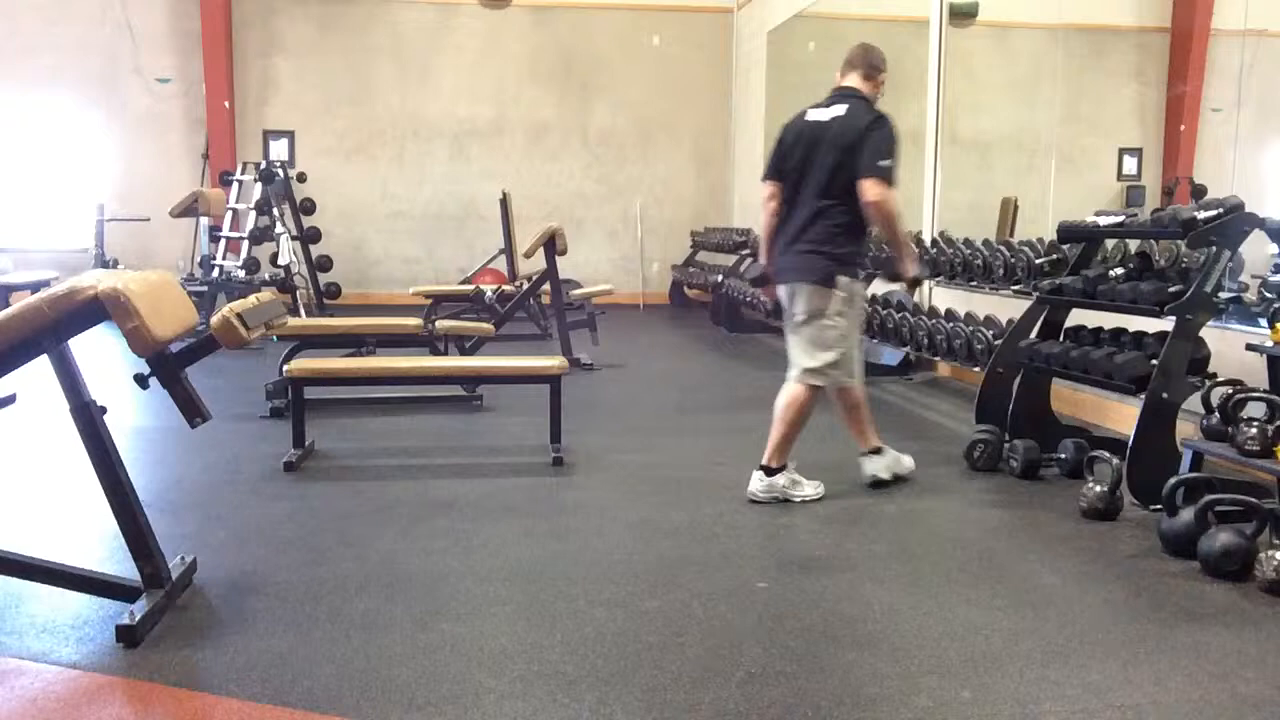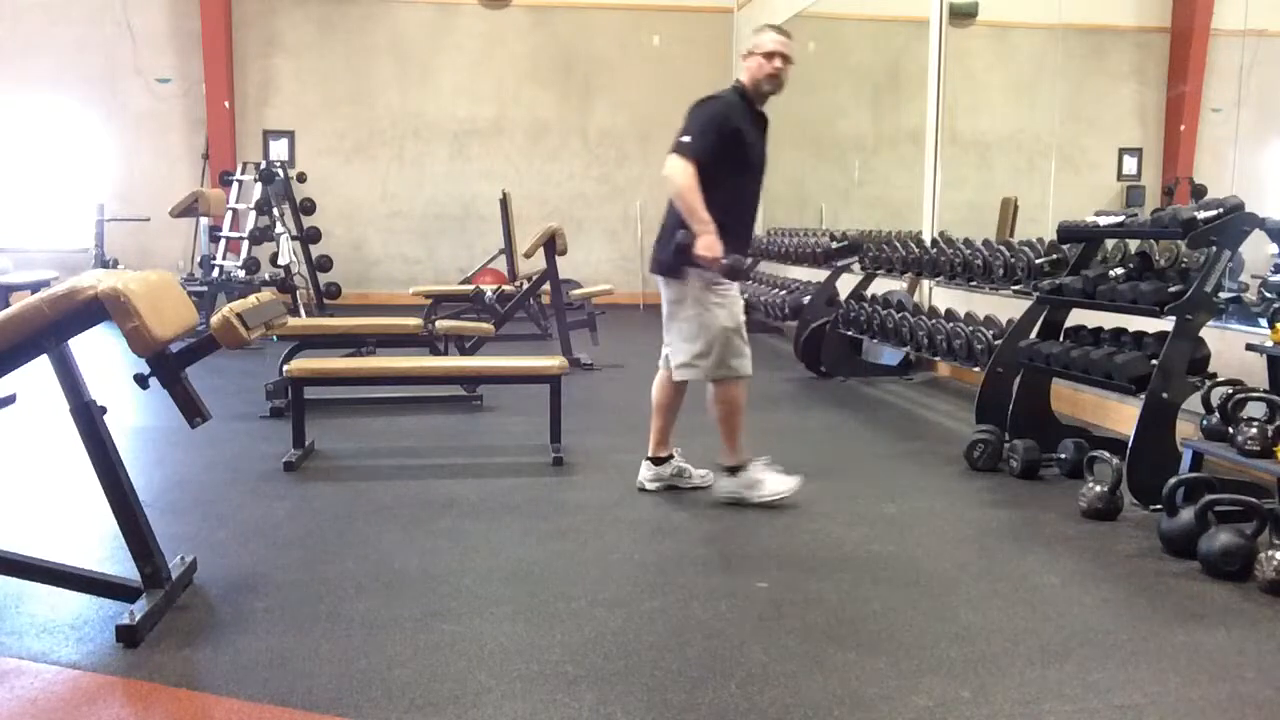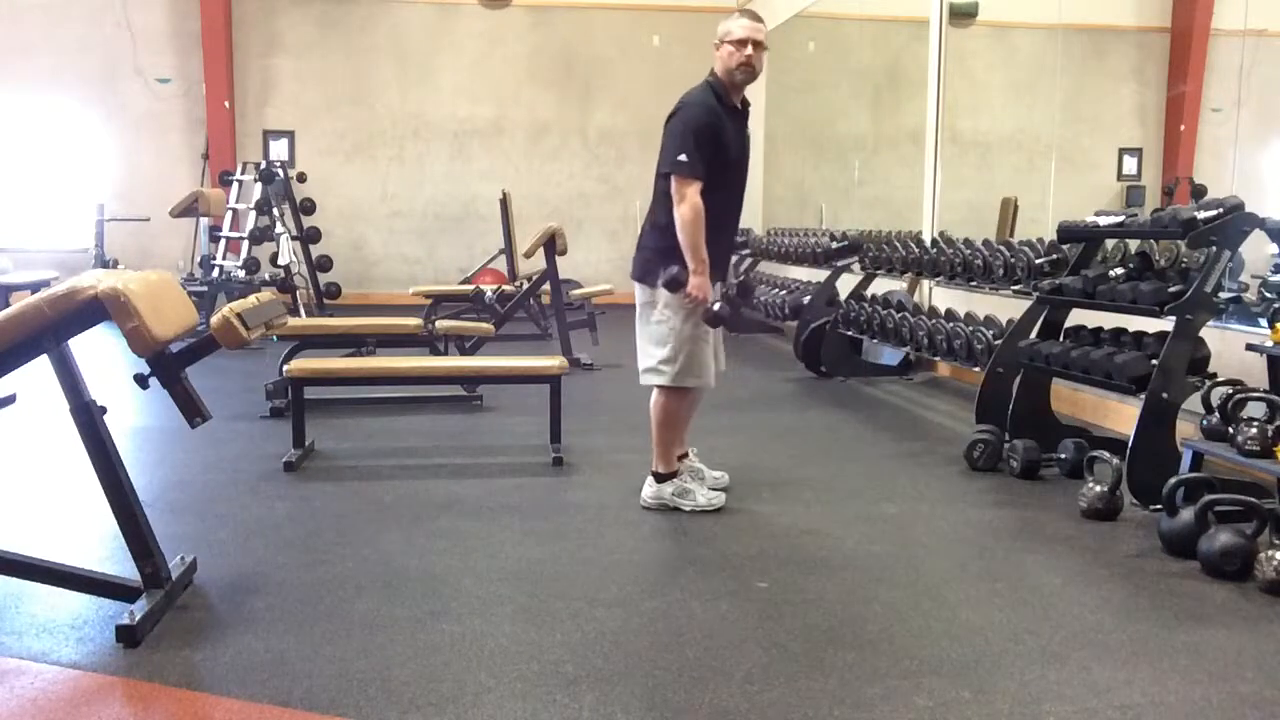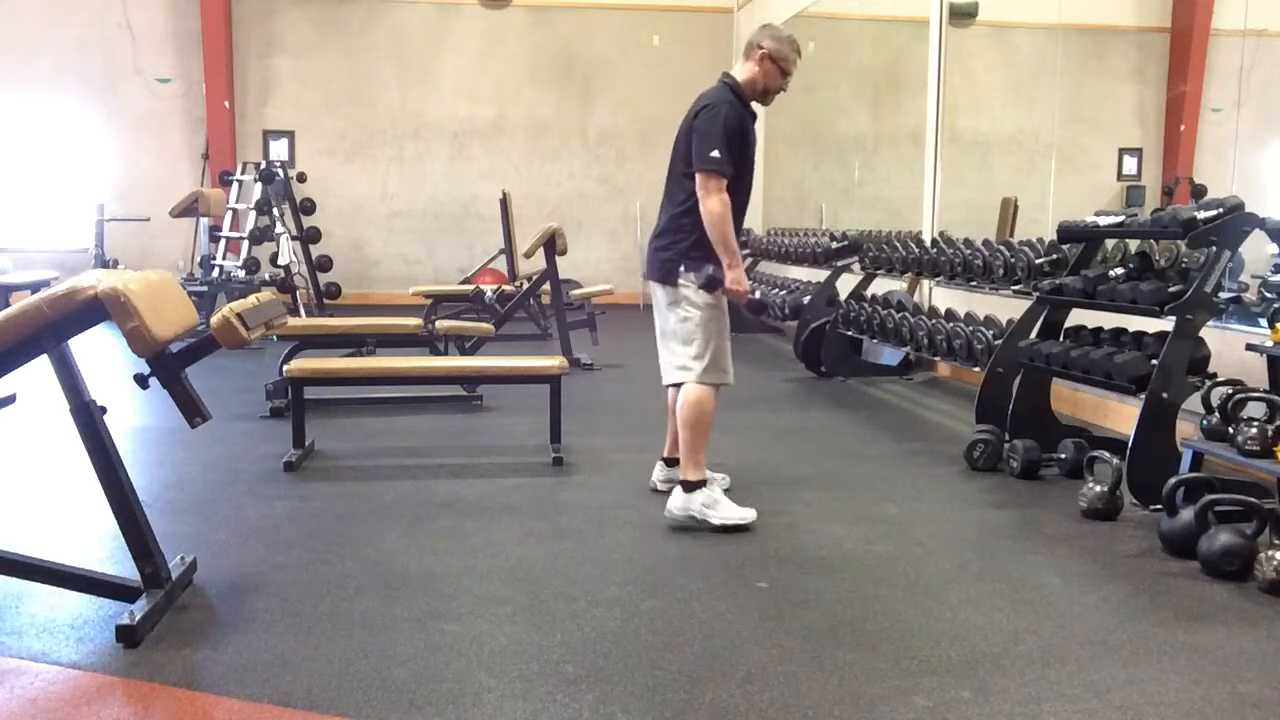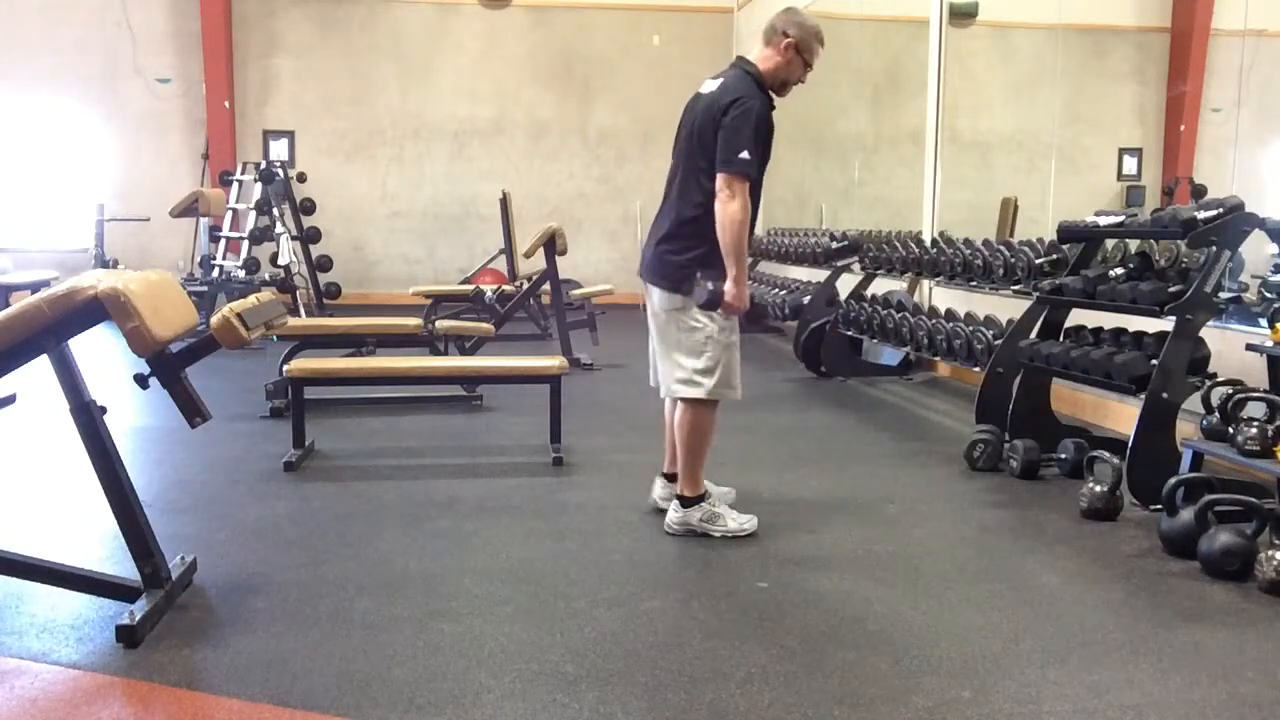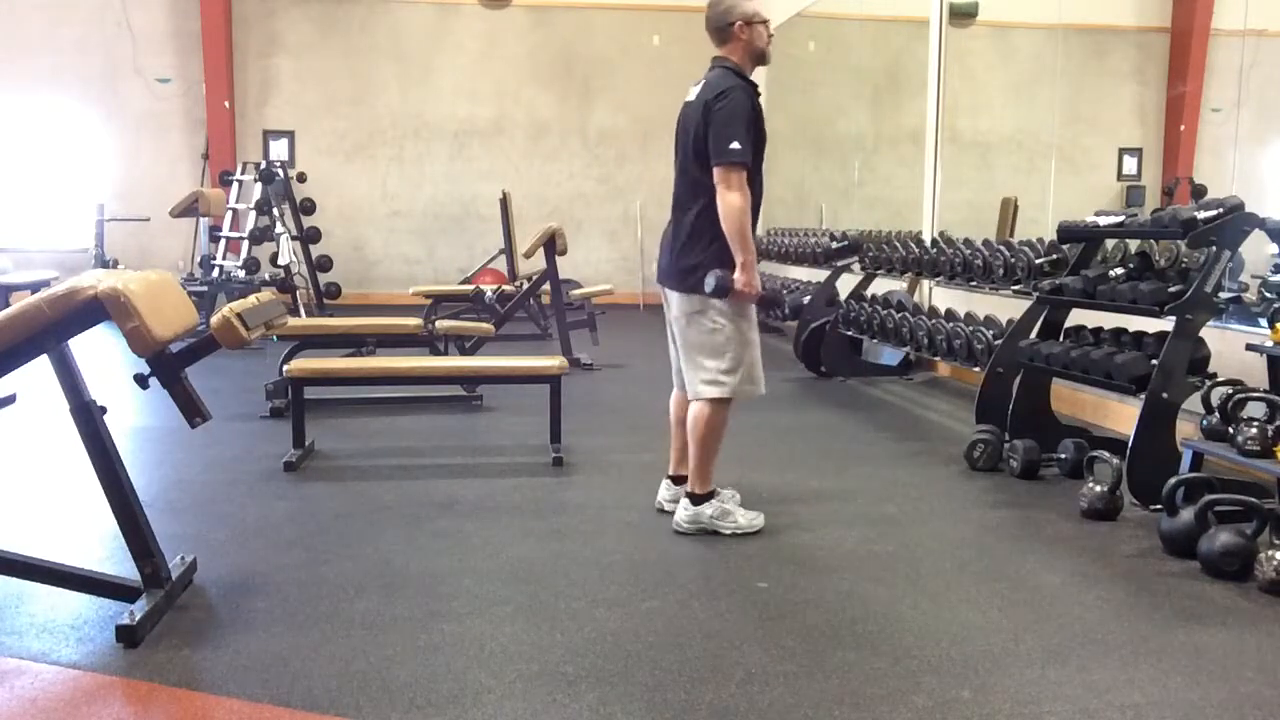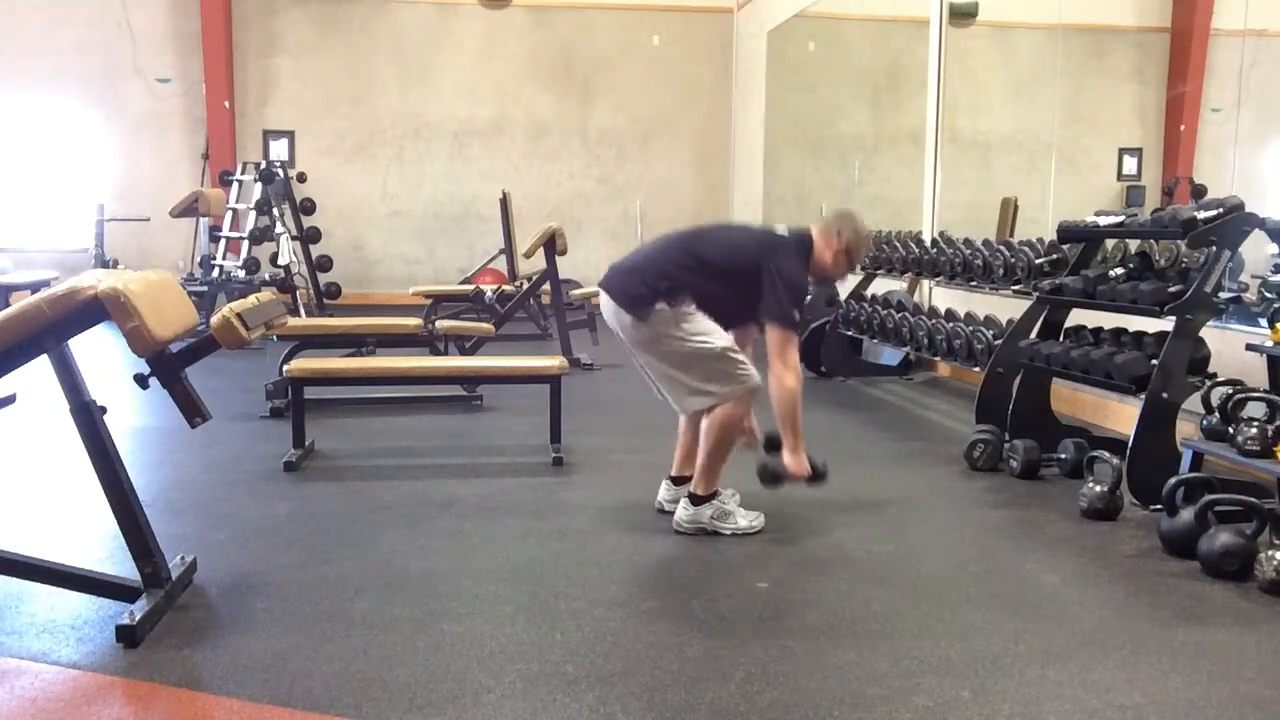
dt=0.7s
person 1, frame 1
left shoulder: (799, 122)
right shoulder: (873, 123)
left elbow: (771, 198)
right elbow: (874, 197)
left wrist: (767, 262)
right wrist: (905, 255)
left hip: (791, 263)
right hip: (830, 266)
left knee: (840, 367)
right knee: (812, 373)
left ankle: (875, 455)
right ankle: (771, 473)
person 1, frame 2
left shoulder: (752, 119)
right shoulder: (720, 109)
right elbow: (677, 168)
left wrist: (708, 238)
right wrist: (705, 232)
left hip: (690, 262)
right hip: (698, 263)
left knee: (678, 363)
right knee: (726, 365)
left ankle: (659, 462)
right ankle: (737, 471)
person 1, frame 3
left shoulder: (737, 110)
right shoulder: (697, 110)
right elbow: (685, 196)
right wrist: (698, 272)
left hip: (698, 266)
right hip: (675, 268)
left knee: (697, 372)
right knee: (676, 374)
left ankle: (679, 458)
right ankle: (663, 480)
person 1, frame 4
left shoulder: (730, 108)
right shoulder: (721, 109)
right elbow: (711, 193)
left wrist: (725, 262)
right wrist: (733, 265)
left hip: (682, 260)
right hip: (690, 263)
left knee: (687, 369)
right knee: (702, 372)
left ankle: (673, 464)
right ankle: (692, 489)
person 1, frame 5
left shoulder: (718, 86)
right shoulder: (748, 102)
right elbow: (730, 195)
right wrist: (737, 276)
left hip: (668, 258)
right hip: (695, 268)
left knee: (683, 383)
right knee: (701, 387)
left ankle: (672, 481)
right ankle: (690, 504)
person 1, frame 6
left shoulder: (706, 89)
right shoulder: (734, 95)
right elbow: (730, 188)
right wrist: (746, 265)
left hip: (683, 262)
right hip: (711, 269)
left knee: (692, 380)
right knee: (718, 385)
left ankle: (678, 482)
right ankle: (699, 502)
person 1, frame 7
left shoulder: (774, 249)
right shoulder: (787, 265)
left elbow: (739, 333)
right elbow: (783, 367)
left wrist: (743, 414)
right wrist: (794, 449)
left hip: (624, 289)
right hip: (644, 299)
left knee: (709, 383)
right knee: (738, 388)
left ankle: (678, 483)
right ankle: (699, 504)
